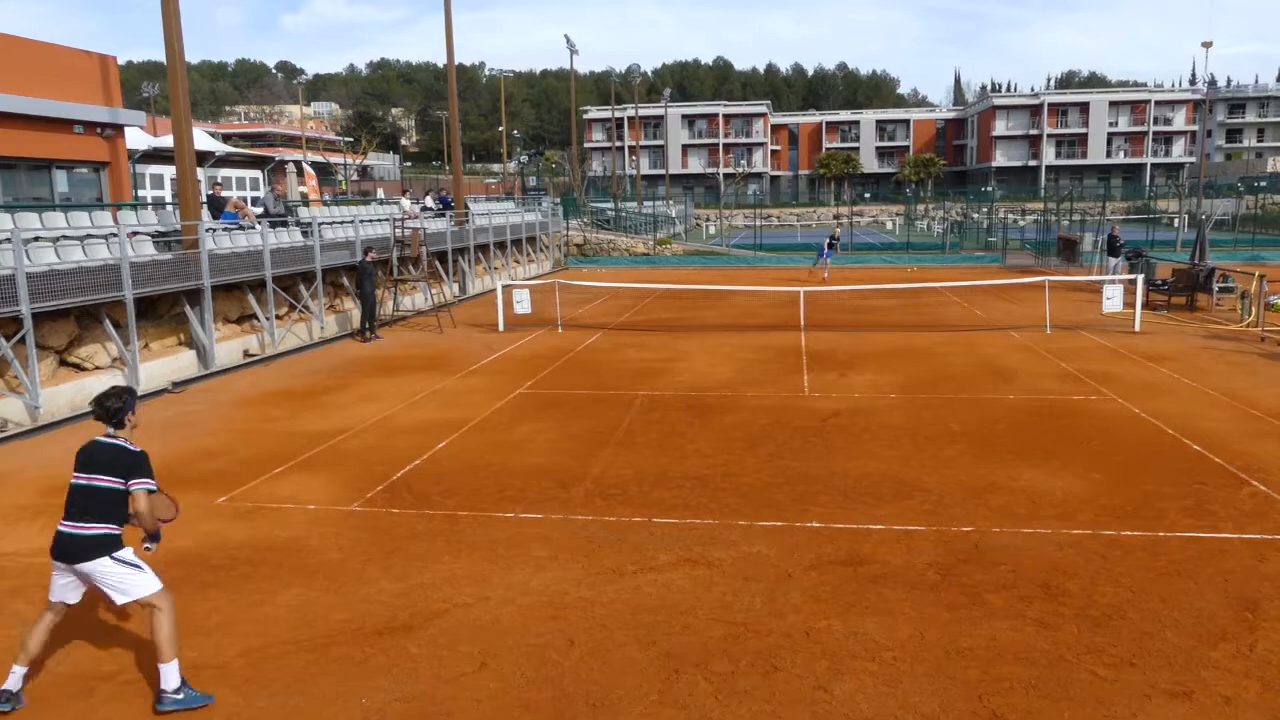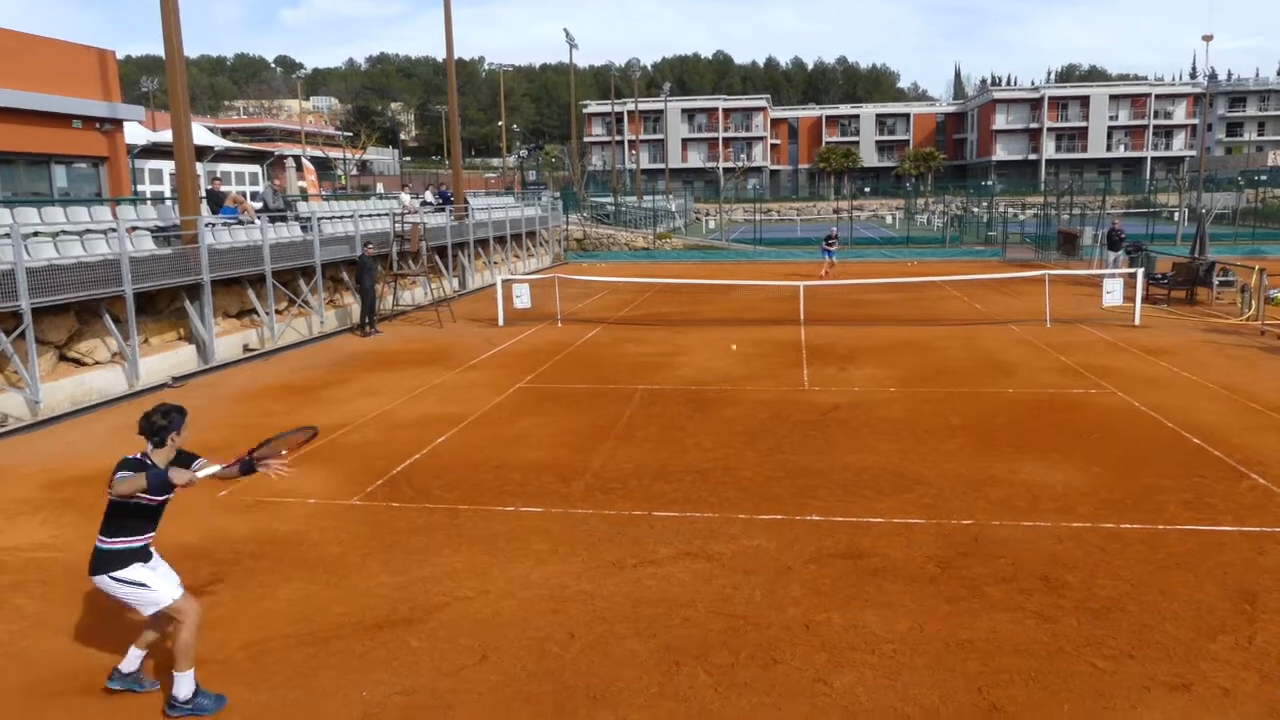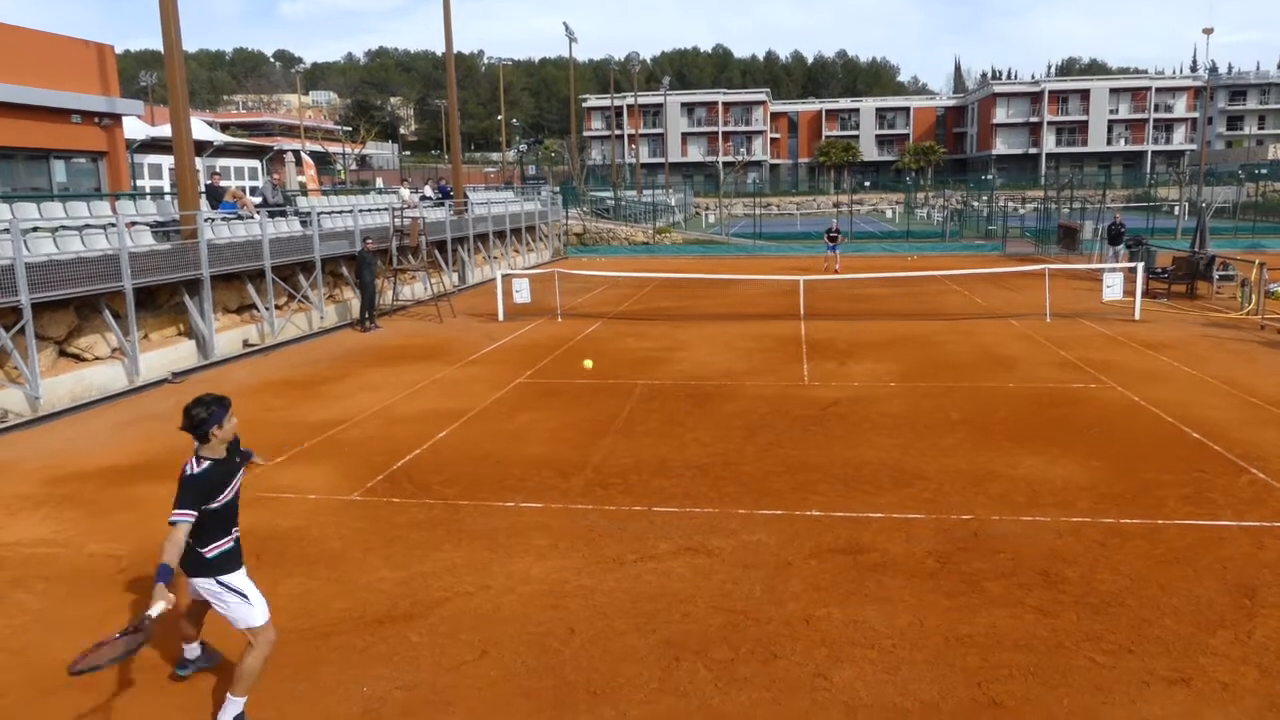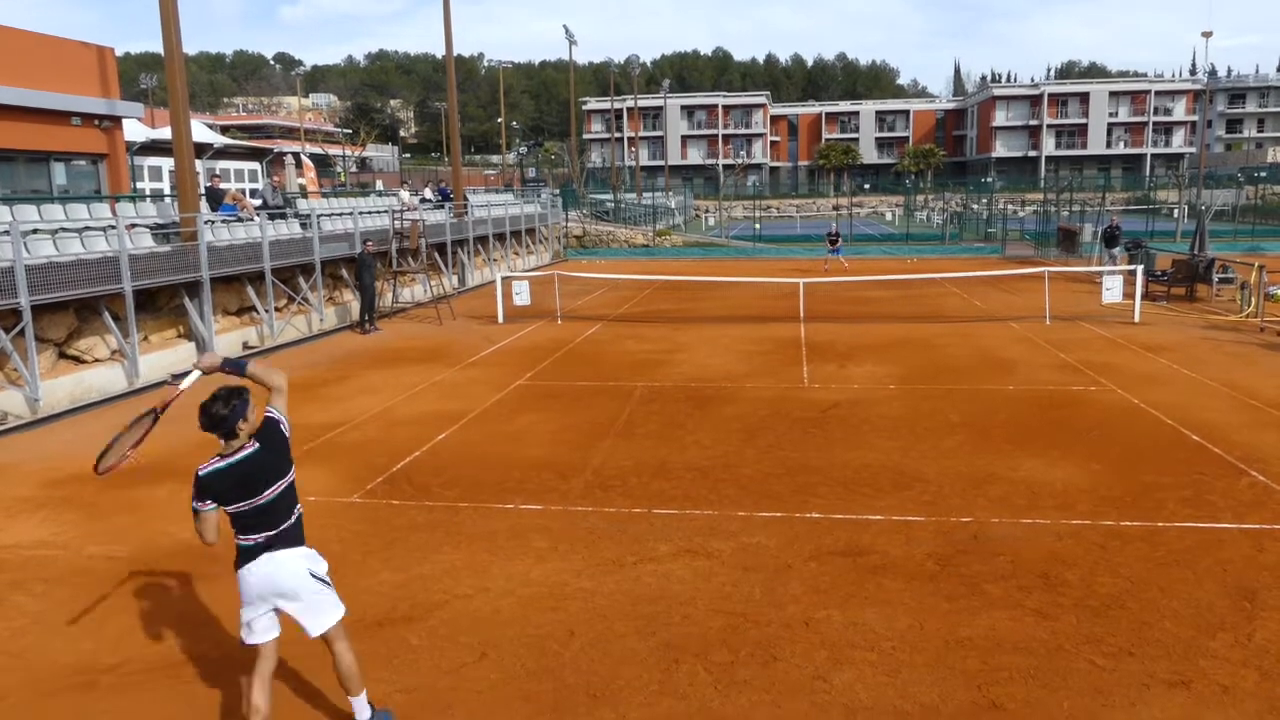
dt=0.4s
person 1, frame 1
left shoulder: (86, 450)
right shoulder: (134, 456)
right elbow: (142, 508)
left wrist: (138, 522)
right wrist: (152, 532)
left hip: (64, 547)
right hip: (98, 550)
left knee: (53, 612)
right knee: (162, 603)
right ankle: (171, 691)
person 1, frame 2
left shoulder: (179, 460)
right shoulder: (130, 467)
left elbow: (222, 471)
right elbow: (121, 486)
left wrist: (252, 465)
right wrist: (166, 476)
left hip: (142, 556)
right hip: (115, 567)
left knee: (170, 610)
right knee: (189, 612)
left ankle: (127, 672)
person 1, frame 3
left shoulder: (228, 448)
right shoulder: (195, 480)
right elbow: (178, 535)
left wrist: (248, 456)
right wrist: (163, 580)
left hip: (205, 563)
right hip: (217, 570)
left knee: (201, 603)
right knee: (264, 637)
left ankle: (191, 660)
person 1, frame 4
left shoulder: (206, 476)
right shoulder: (270, 442)
left elbow: (209, 537)
right elbow: (279, 382)
right wrist: (225, 363)
left hip: (252, 572)
right hip: (293, 561)
left knee: (265, 663)
right knee: (337, 639)
